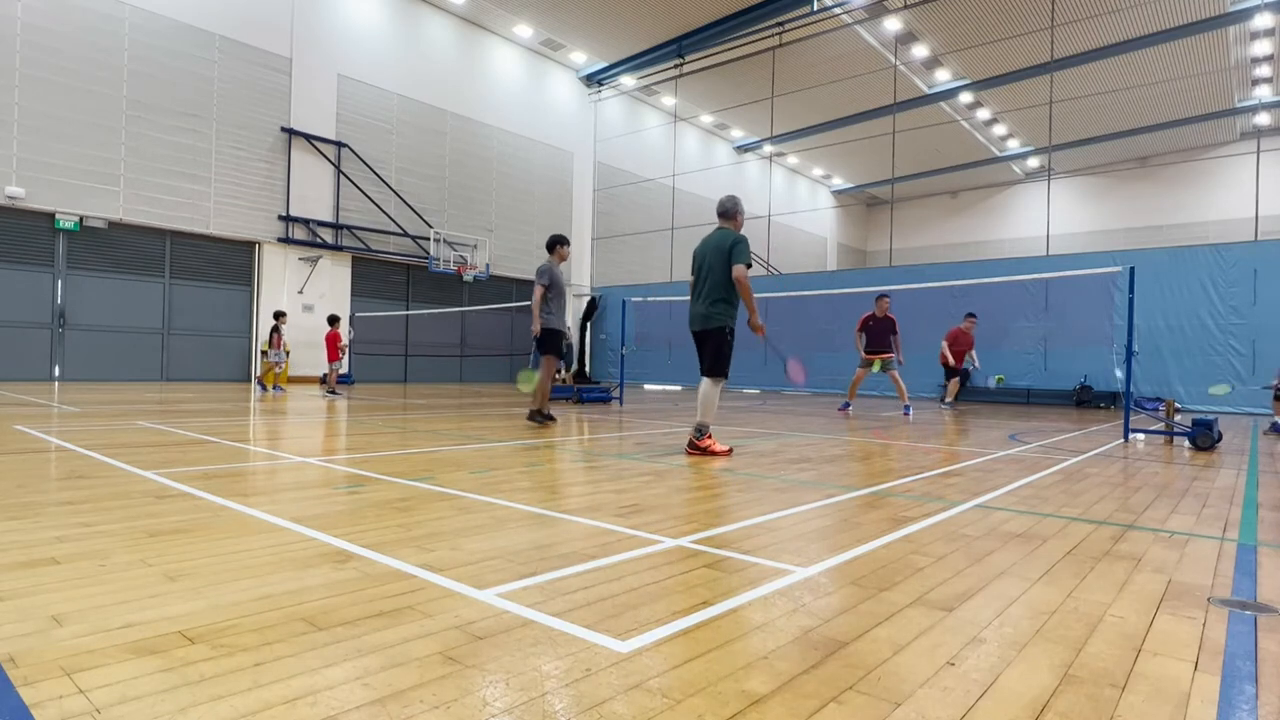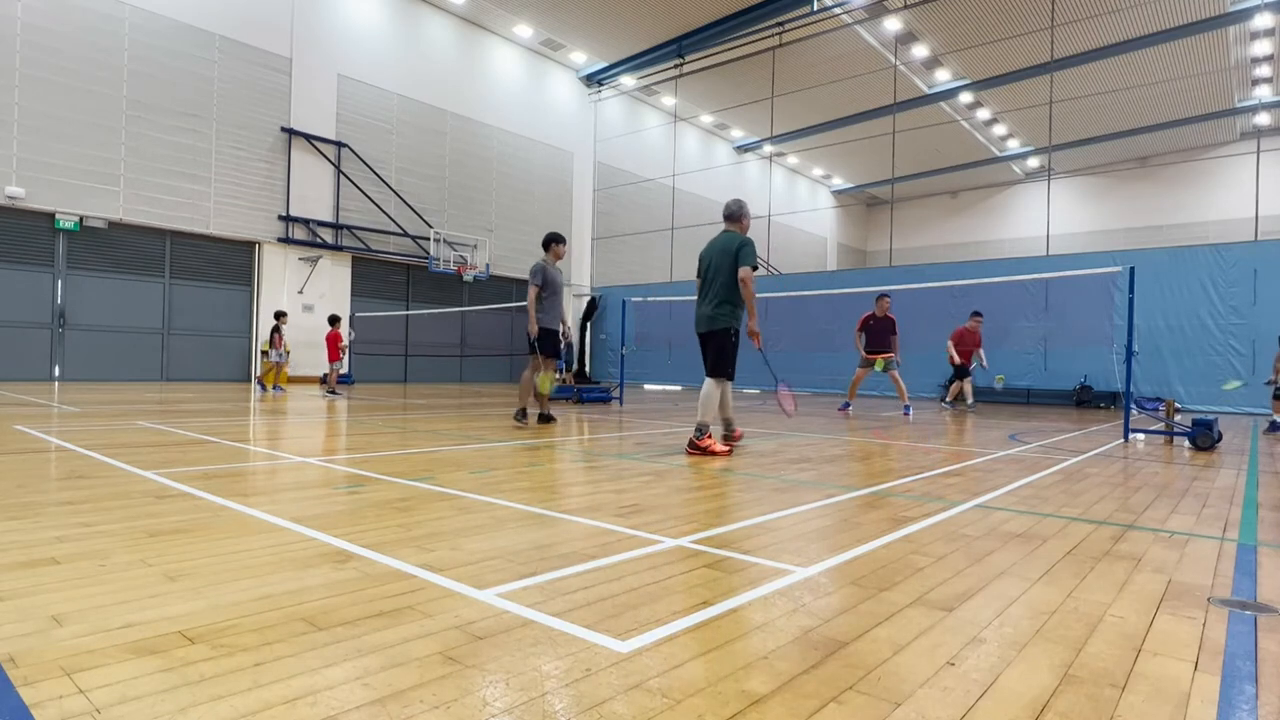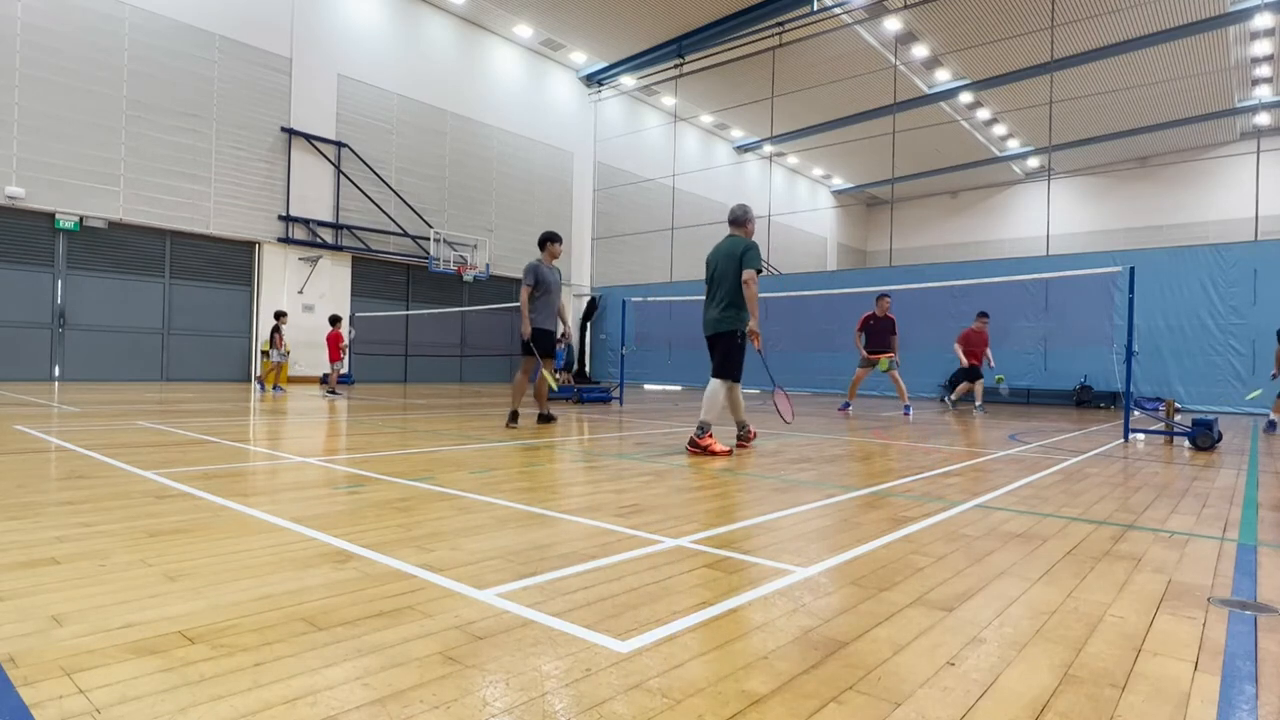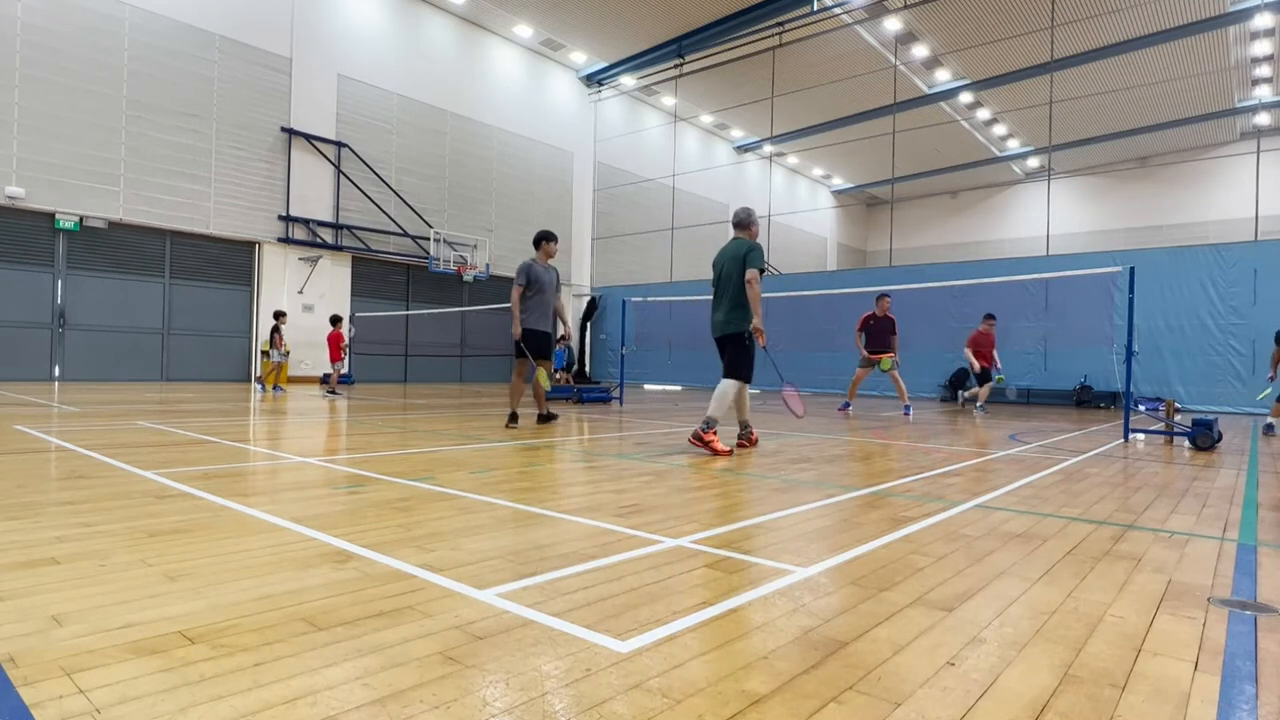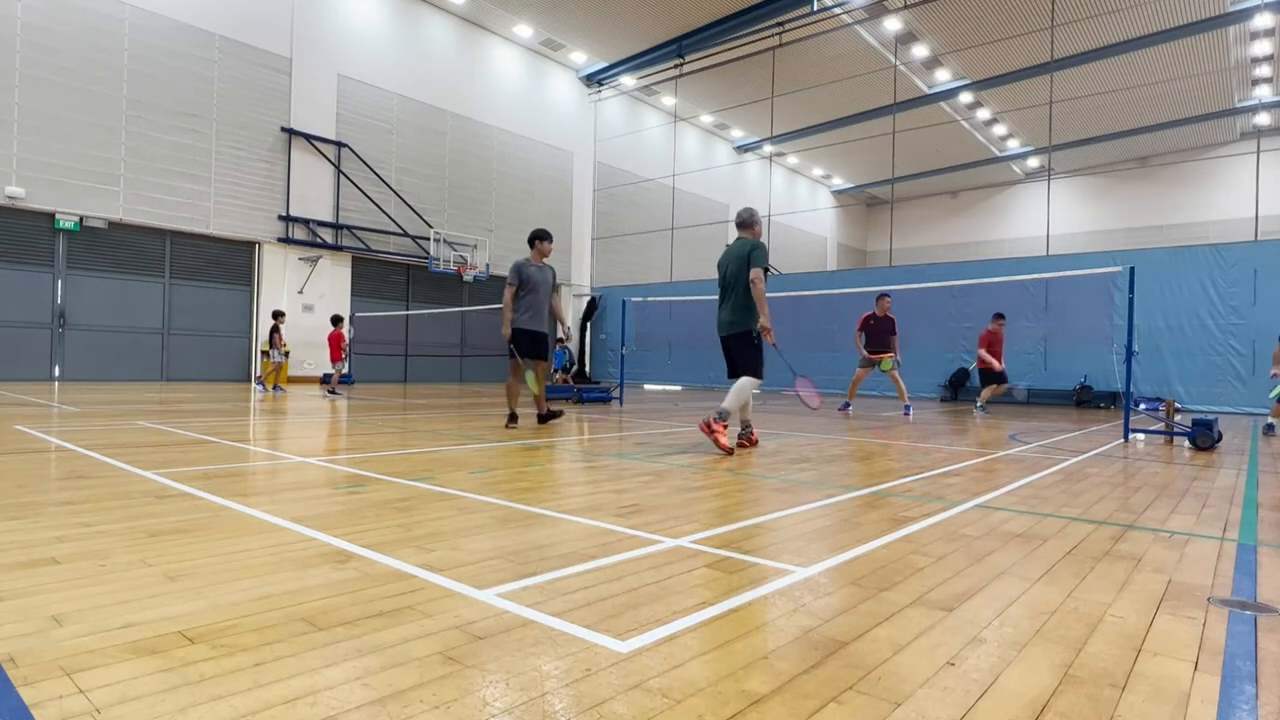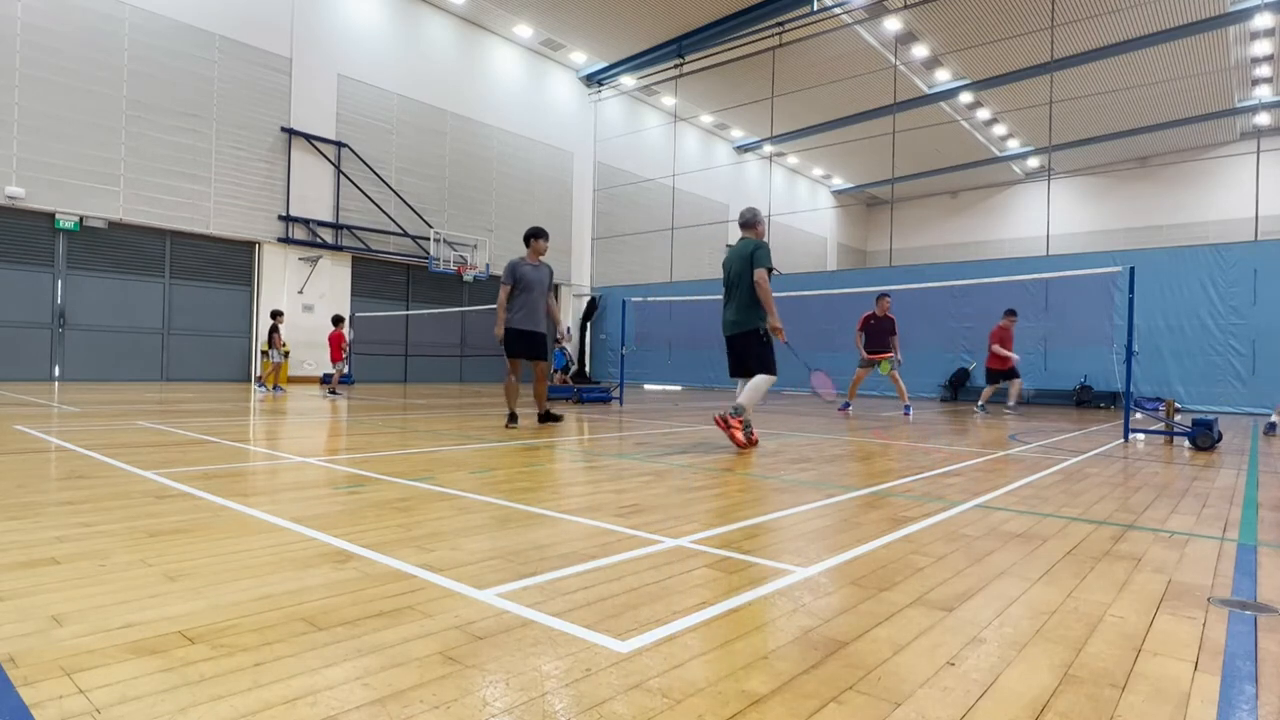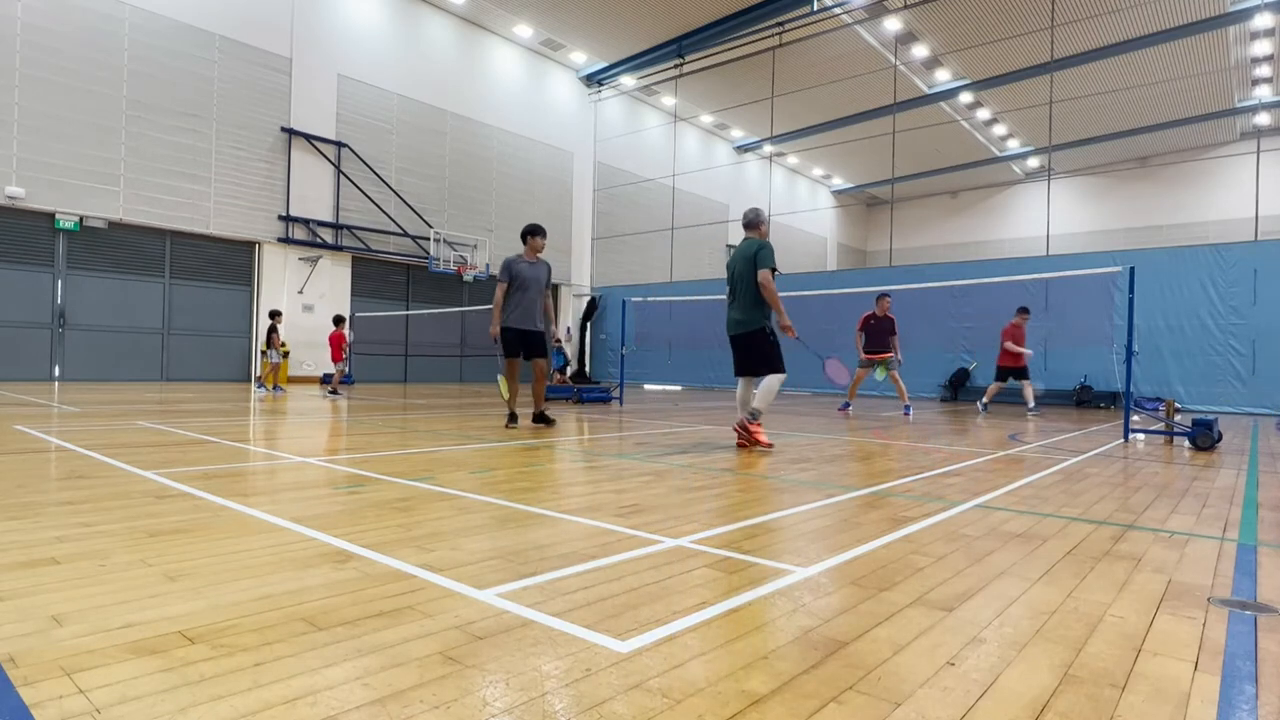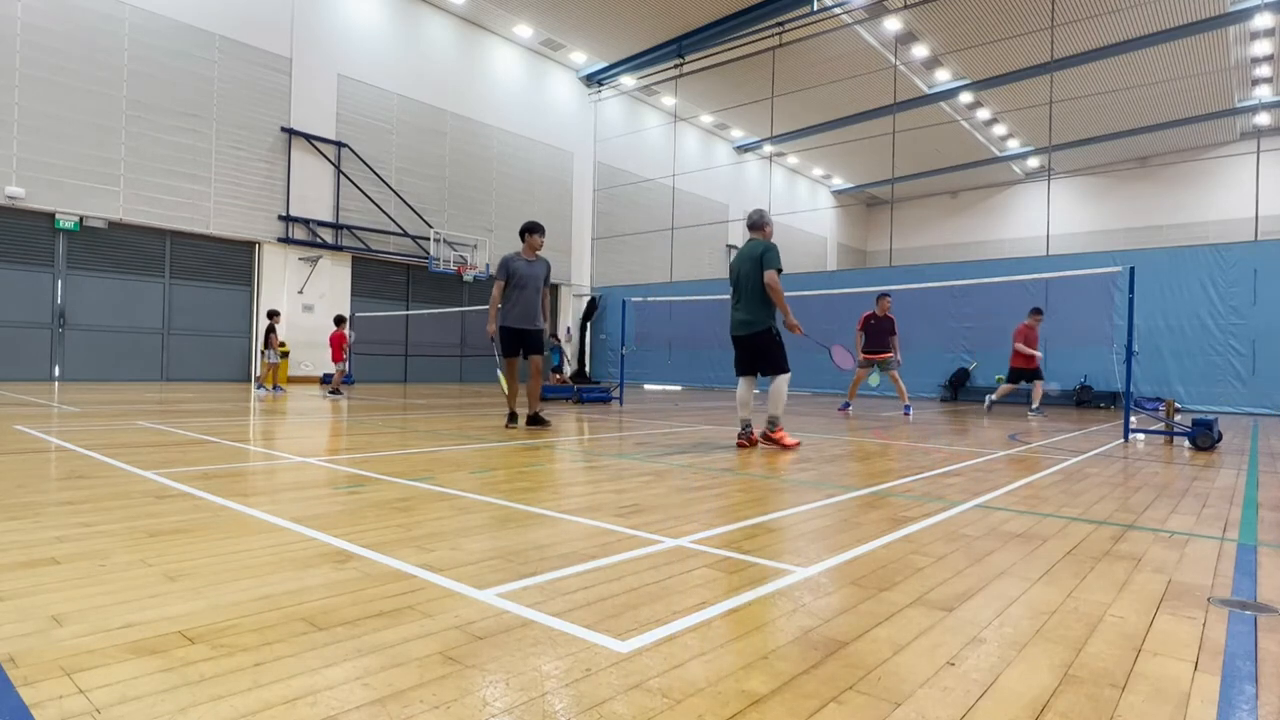
dt=0.1s
person 1, frame 1
left shoulder: (703, 243)
right shoulder: (737, 240)
right elbow: (739, 276)
right wrist: (753, 313)
left hip: (697, 318)
right hip: (719, 319)
left knee: (708, 375)
right knee: (715, 377)
left ankle: (700, 428)
right ankle: (700, 438)
person 1, frame 2
left shoulder: (709, 246)
right shoulder: (744, 243)
right elbow: (745, 278)
right wrist: (753, 319)
left hip: (704, 321)
right hip: (724, 321)
left knee: (723, 376)
right knee: (717, 377)
left ankle: (729, 428)
right ankle: (700, 437)
person 1, frame 3
left shoulder: (715, 251)
right shoulder: (748, 247)
right elbow: (748, 280)
right wrist: (754, 319)
left hip: (712, 322)
right hip: (731, 323)
left knee: (731, 378)
right knee: (722, 378)
left ankle: (743, 430)
right ankle: (701, 436)
person 1, frame 4
left shoulder: (722, 253)
right shoulder: (752, 248)
right elbow: (751, 280)
right wrist: (757, 317)
left hip: (720, 325)
right hip: (739, 325)
left knee: (736, 378)
right knee: (736, 379)
left ankle: (745, 431)
right ankle: (706, 431)
person 1, frame 5
left shoulder: (726, 254)
right shoulder: (756, 247)
right elbow: (755, 279)
right wrist: (764, 316)
left hip: (726, 324)
right hip: (745, 324)
left knee: (741, 377)
right knee: (752, 376)
left ankle: (746, 432)
right ankle: (716, 421)
person 1, frame 6
left shoulder: (731, 254)
right shoulder: (759, 246)
right elbow: (760, 279)
right wrist: (773, 316)
left hip: (730, 324)
right hip: (751, 324)
left knee: (743, 377)
right knee: (766, 374)
left ankle: (745, 430)
right ankle: (732, 415)
person 1, frame 7
left shoulder: (734, 255)
right shoulder: (762, 247)
right elbow: (764, 281)
right wrist: (782, 315)
left hip: (734, 324)
right hip: (756, 323)
left knee: (745, 377)
right knee: (776, 373)
left ankle: (747, 431)
right ankle: (751, 421)
person 1, frame 8
left shoulder: (738, 256)
right shoulder: (767, 248)
right elbow: (770, 281)
right wrist: (788, 315)
left hip: (738, 325)
right hip: (761, 324)
left knee: (745, 378)
right knee: (780, 374)
left ankle: (745, 431)
right ankle: (773, 429)
person 2, frame 1
left shoulder: (557, 271)
right shoulder: (547, 268)
right elbow: (537, 296)
left wrist: (564, 327)
right wrist: (536, 321)
left hip: (555, 327)
right hip: (548, 326)
left knee: (549, 369)
right knee: (547, 367)
left ankle: (544, 412)
right ankle: (535, 410)
person 2, frame 2
left shoulder: (557, 271)
right shoulder: (540, 267)
right elbow: (531, 296)
left wrist: (565, 325)
right wrist: (532, 322)
left hip: (553, 328)
right hip: (540, 326)
left knee: (548, 370)
right knee: (535, 367)
left ankle: (544, 412)
right ankle: (521, 410)
person 2, frame 3
left shoulder: (556, 271)
right shoulder: (534, 267)
right elbow: (524, 296)
left wrist: (566, 324)
right wrist: (525, 323)
left hip: (549, 328)
right hip: (535, 327)
left knee: (546, 370)
right knee: (526, 368)
left ankle: (543, 412)
right ankle: (514, 412)
person 2, frame 4
left shoulder: (553, 272)
right shoulder: (527, 266)
left elbow: (557, 301)
right elbow: (515, 296)
left wrist: (565, 324)
right wrist: (516, 323)
left hip: (546, 329)
right hip: (527, 327)
left knee: (543, 371)
right knee: (521, 370)
left ankle: (543, 413)
right ankle: (513, 414)
person 2, frame 5
left shoulder: (550, 271)
right shoulder: (520, 266)
left elbow: (554, 300)
right elbow: (508, 296)
left wrist: (564, 325)
right wrist: (506, 324)
left hip: (541, 329)
right hip: (520, 327)
left knee: (541, 371)
right knee: (516, 370)
left ankle: (543, 412)
right ankle: (512, 414)
person 2, frame 6
left shoulder: (547, 270)
right shoulder: (515, 265)
left elbow: (550, 300)
right elbow: (503, 296)
left wrist: (558, 325)
right wrist: (499, 324)
left hip: (538, 329)
right hip: (515, 327)
left knee: (542, 371)
right knee: (513, 371)
left ankle: (543, 412)
right ankle: (512, 414)
person 2, frame 7
left shoulder: (545, 267)
right shoulder: (511, 263)
left elbow: (547, 298)
right elbow: (499, 294)
left wrist: (552, 323)
right wrist: (495, 322)
left hip: (537, 327)
right hip: (512, 326)
left knee: (542, 369)
right knee: (512, 370)
left ankle: (539, 412)
right ankle: (512, 413)
person 2, frame 8
left shoulder: (544, 265)
right shoulder: (508, 261)
right elbow: (497, 292)
left wrist: (546, 322)
right wrist: (491, 321)
left hip: (534, 326)
right hip: (509, 325)
left knee: (536, 368)
right knee: (511, 370)
left ankle: (534, 413)
right ankle: (512, 413)
